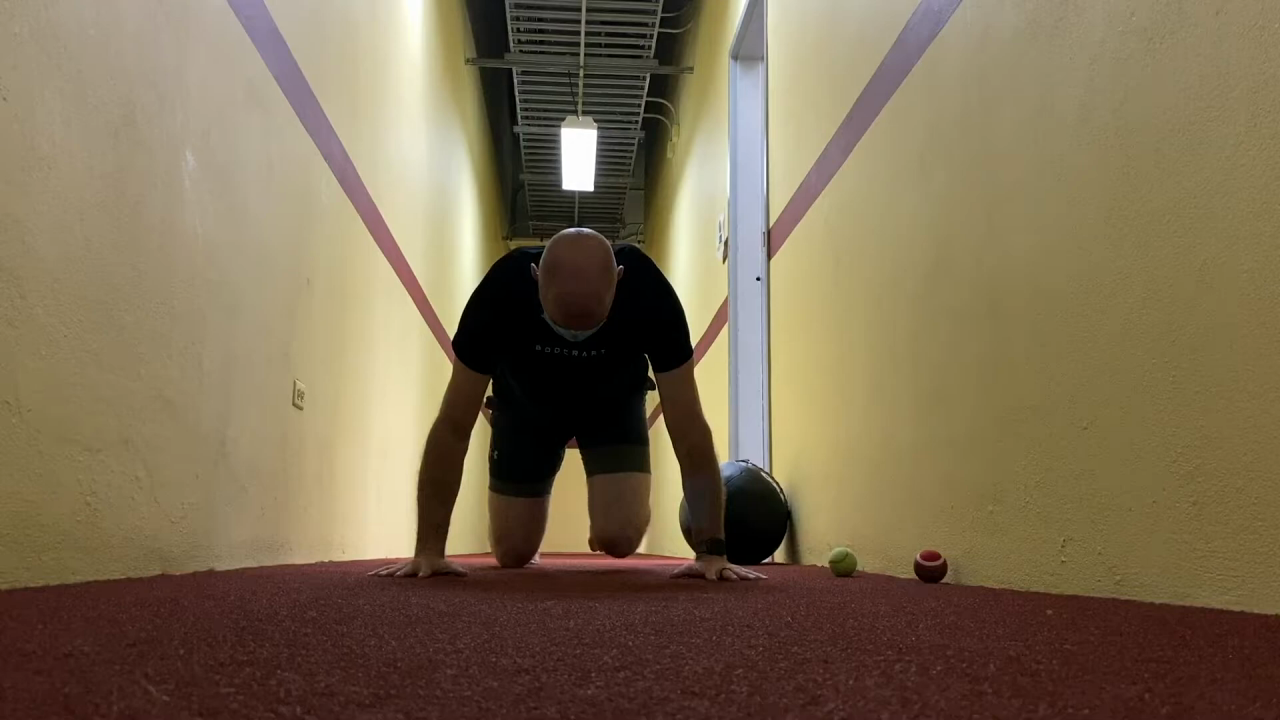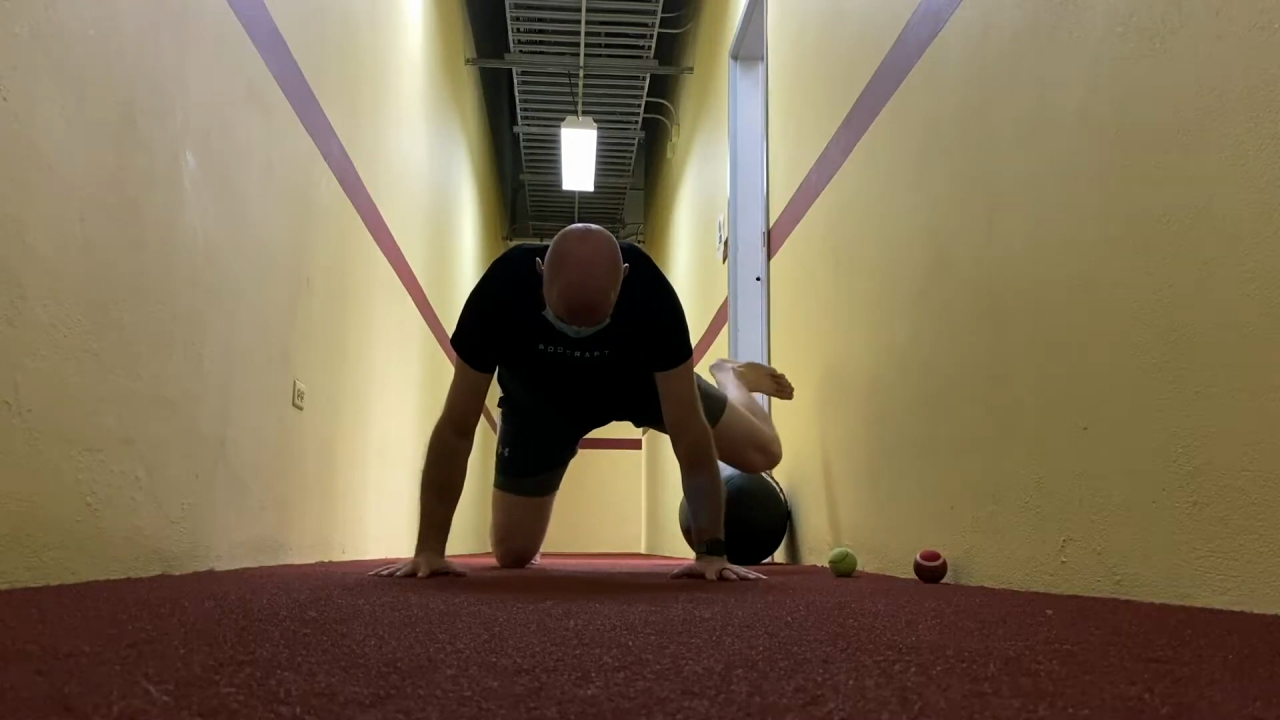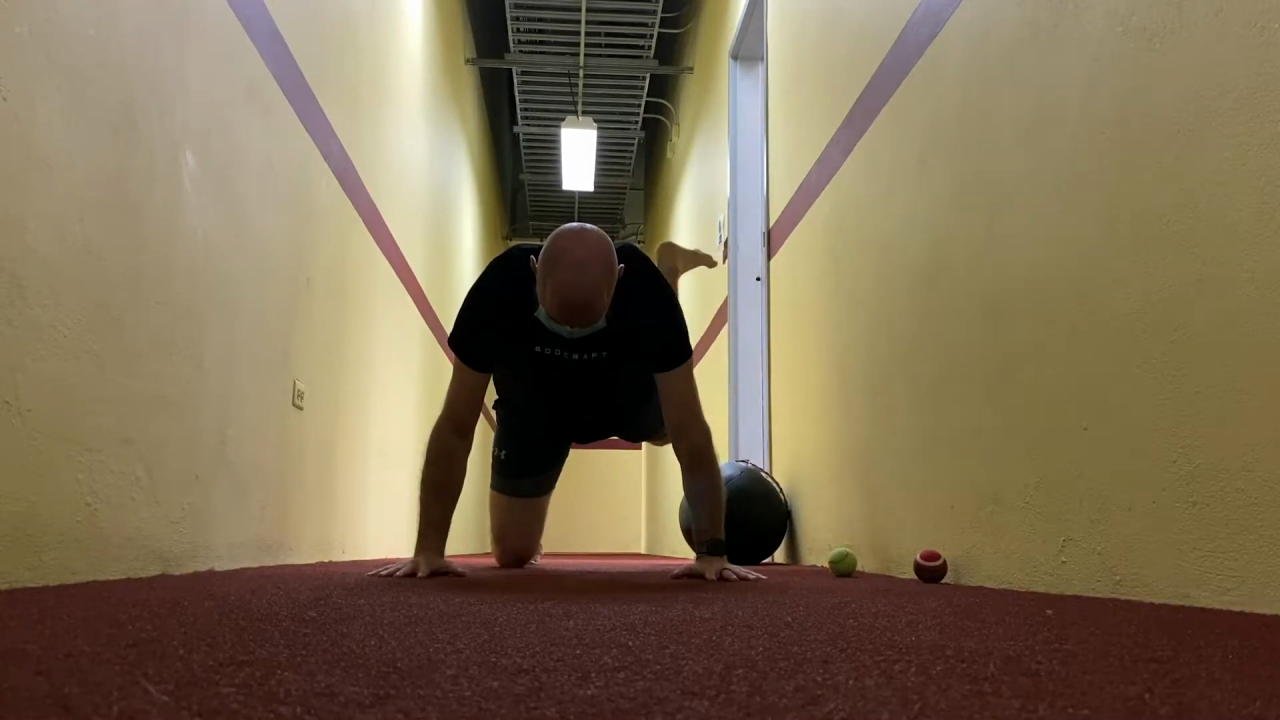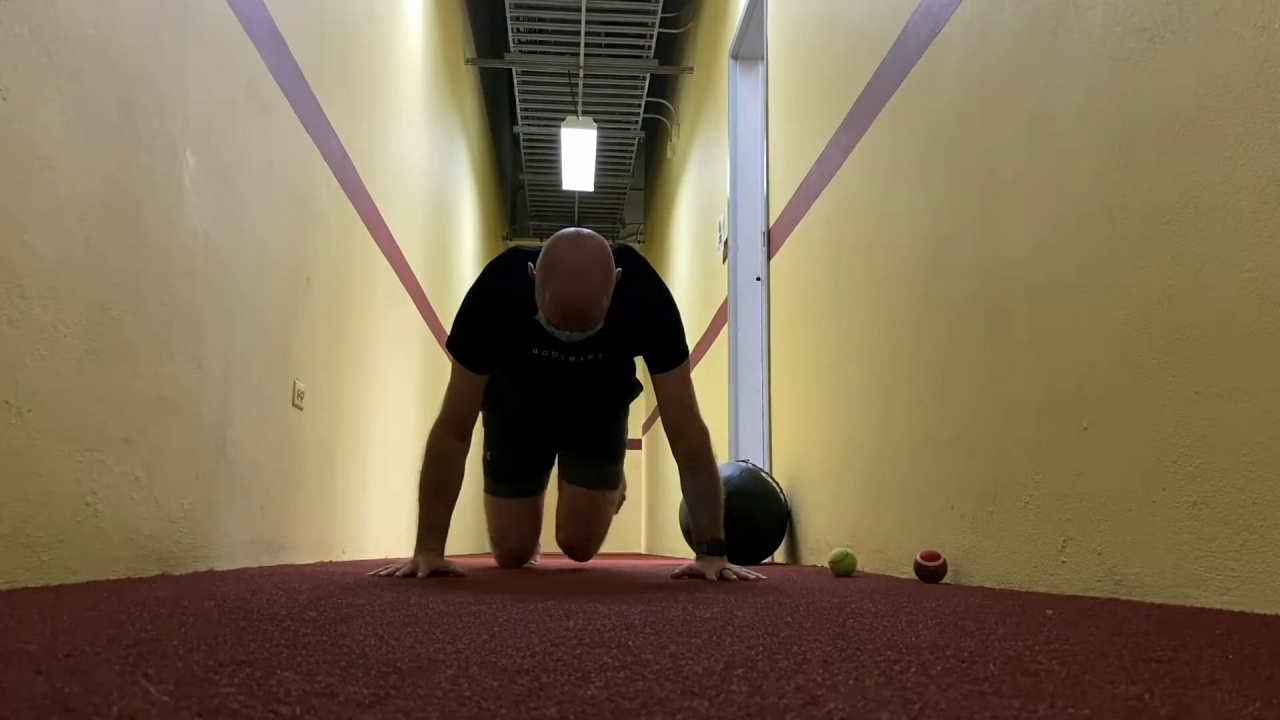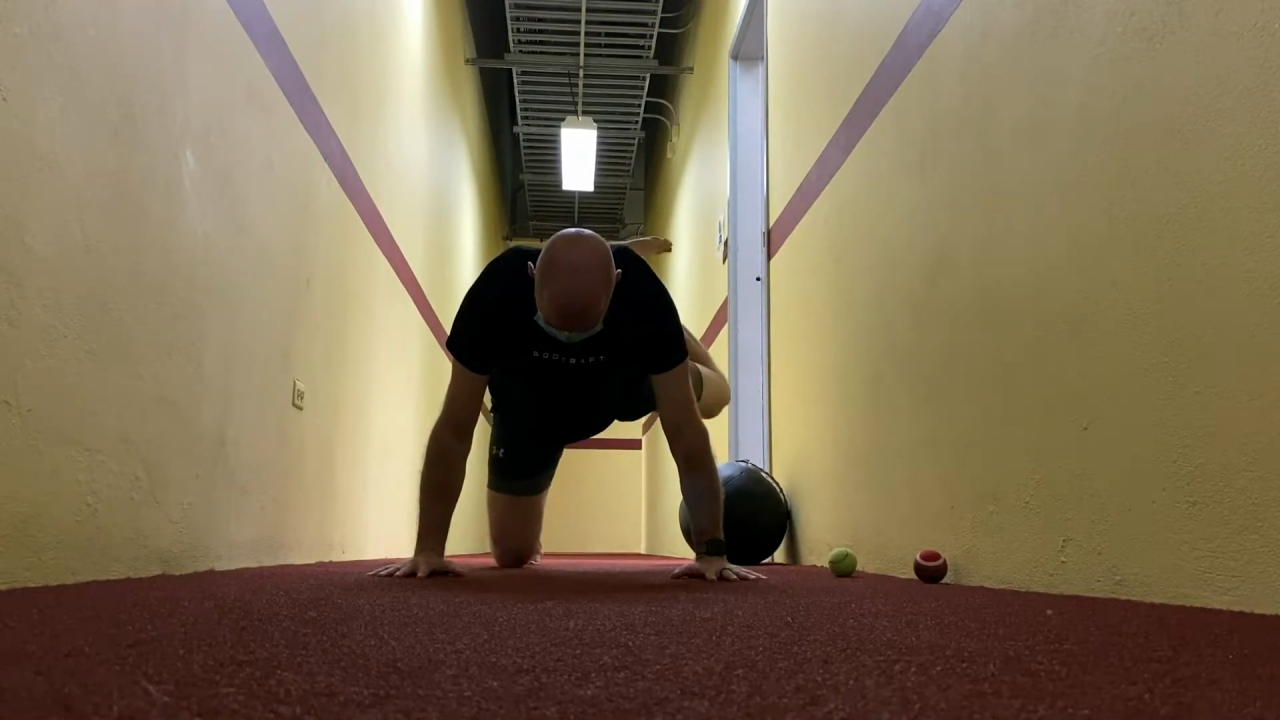
dt=1s
person 1, frame 1
left shoulder: (648, 290)
right shoulder: (503, 288)
left elbow: (688, 426)
right elbow: (454, 427)
left wrist: (711, 551)
right wrist: (429, 550)
left hip: (614, 398)
right hip: (527, 401)
left knee: (619, 539)
right knee: (512, 553)
left ankle: (608, 485)
person 1, frame 2
left shoulder: (649, 290)
right shoulder: (503, 286)
left elbow: (689, 430)
right elbow: (457, 427)
left wrist: (710, 550)
right wrist: (429, 548)
left hip: (635, 380)
right hip: (539, 400)
left knee: (763, 452)
right knee: (513, 553)
left ankle: (728, 378)
person 1, frame 3
left shoulder: (646, 289)
right shoulder: (500, 287)
left elbow: (688, 428)
right elbow: (456, 428)
left wrist: (711, 550)
right wrist: (429, 549)
left hip: (623, 396)
right hip: (532, 408)
left knee: (662, 430)
right knee: (512, 555)
person 1, frame 4
left shoulder: (645, 293)
right shoulder: (497, 289)
left elbow: (685, 428)
right elbow: (454, 428)
left wrist: (711, 550)
right wrist: (429, 549)
left hip: (600, 408)
right hip: (519, 407)
left knee: (579, 548)
right knee: (512, 554)
right ankle: (528, 510)
person 1, frame 5
left shoulder: (641, 292)
right shoulder: (497, 289)
left elbow: (684, 429)
right elbow: (455, 429)
left wrist: (711, 550)
right wrist: (429, 549)
left hip: (622, 383)
right hip: (527, 406)
right knee: (512, 555)
